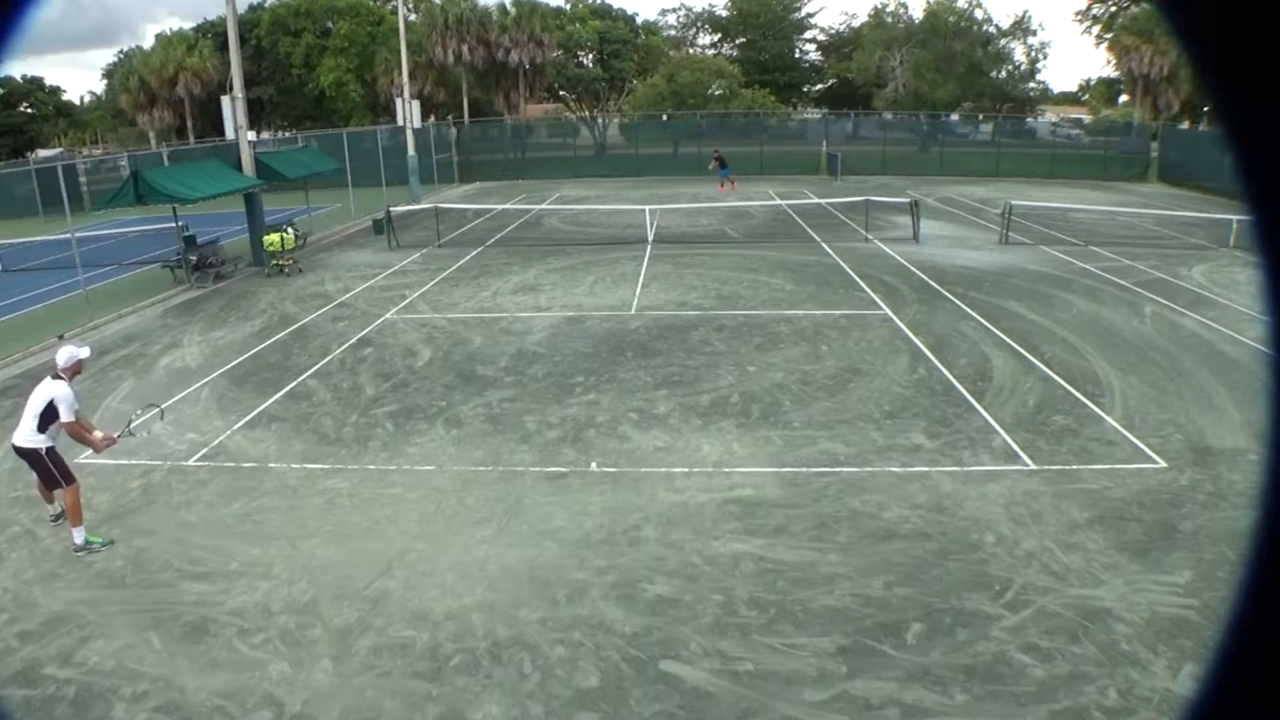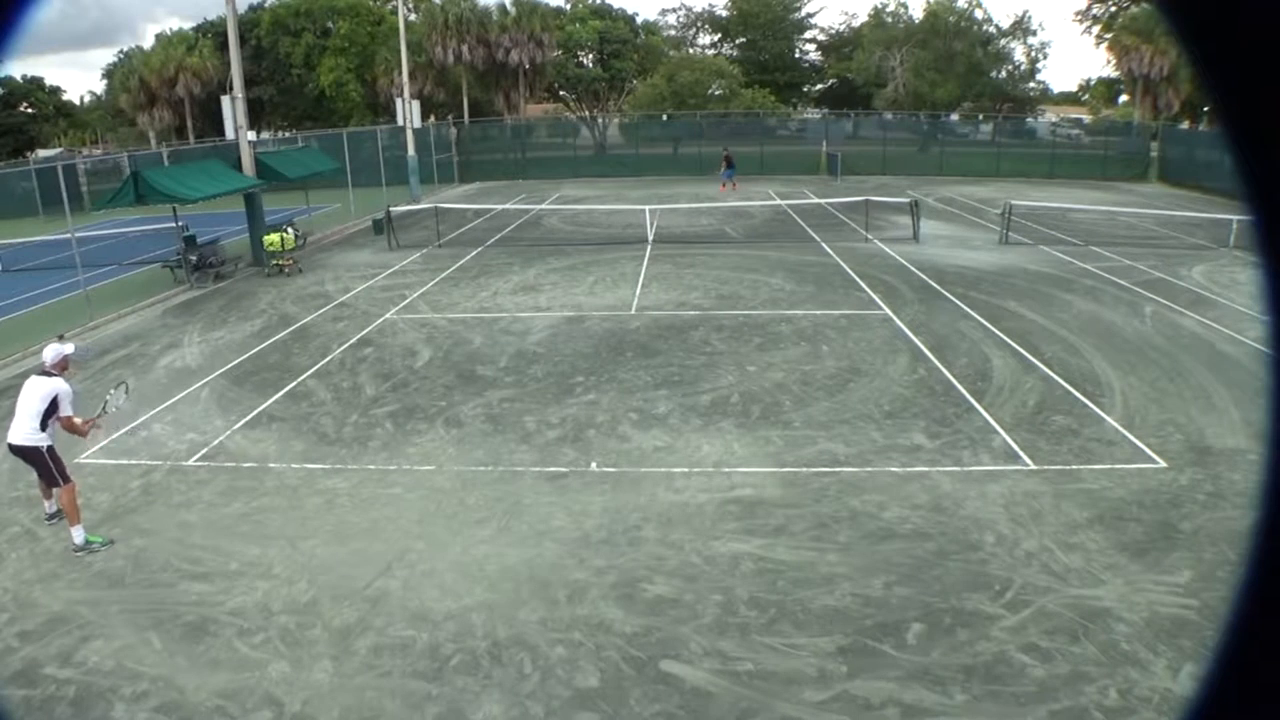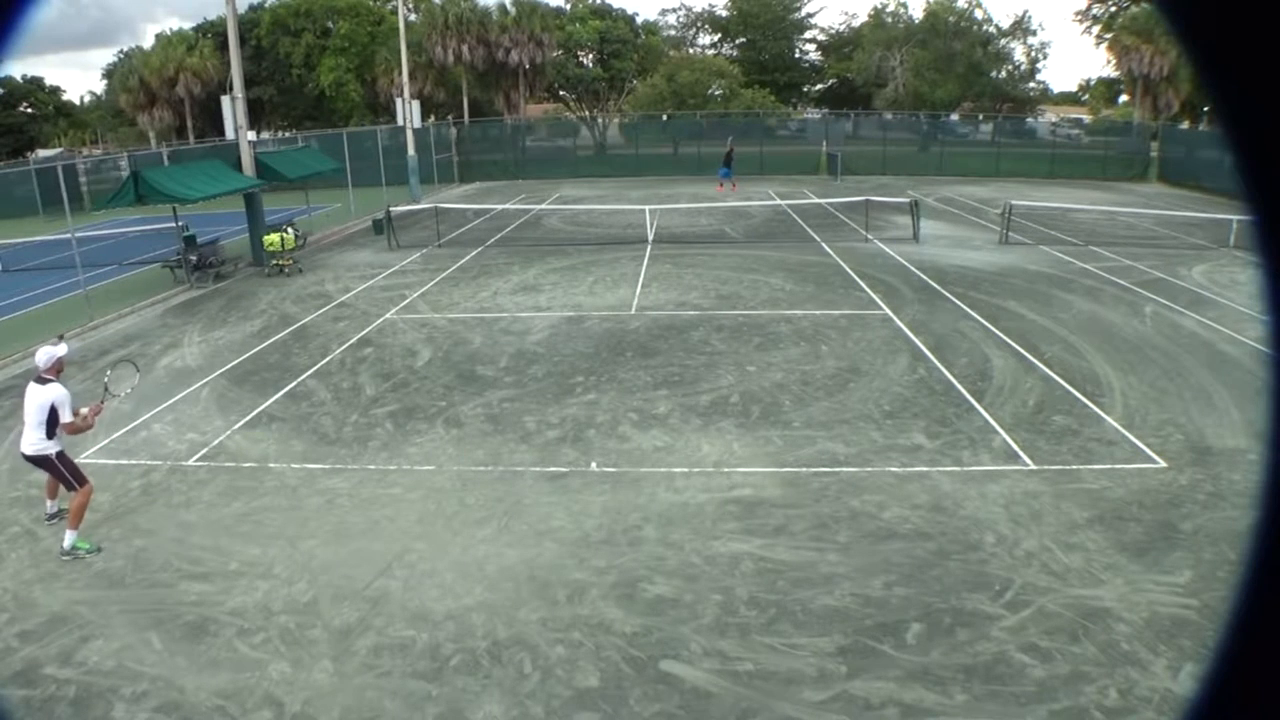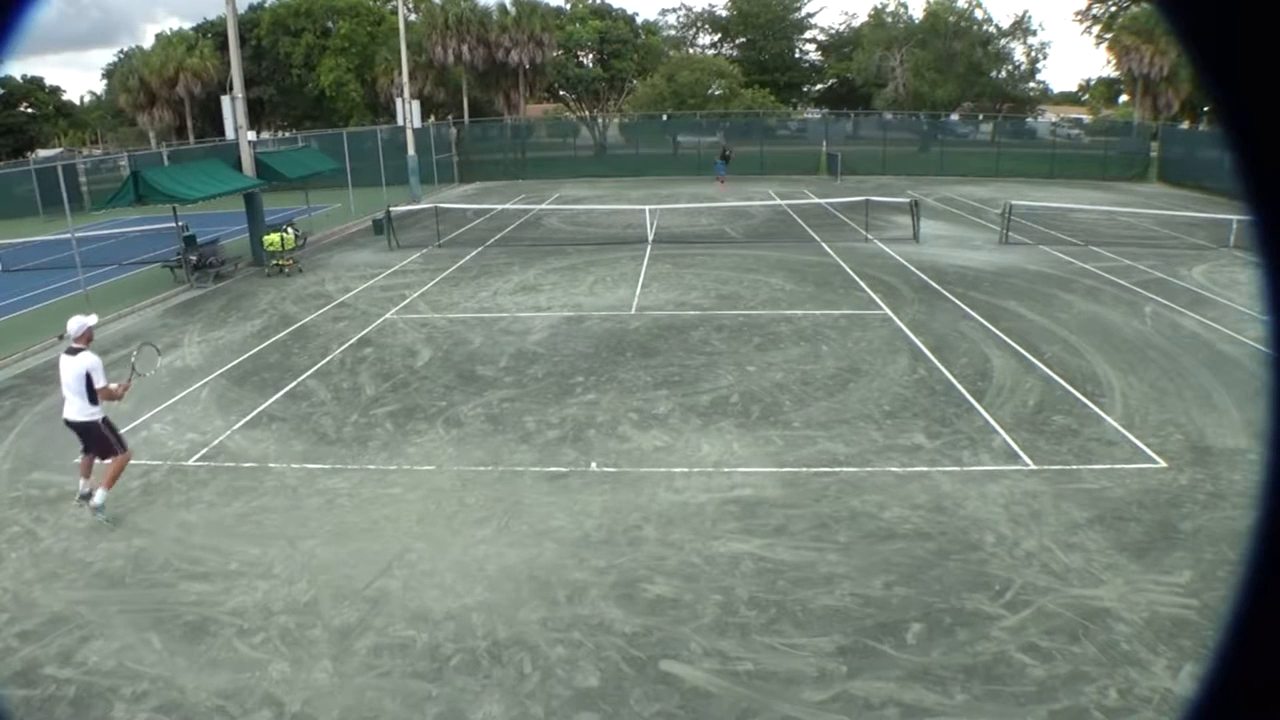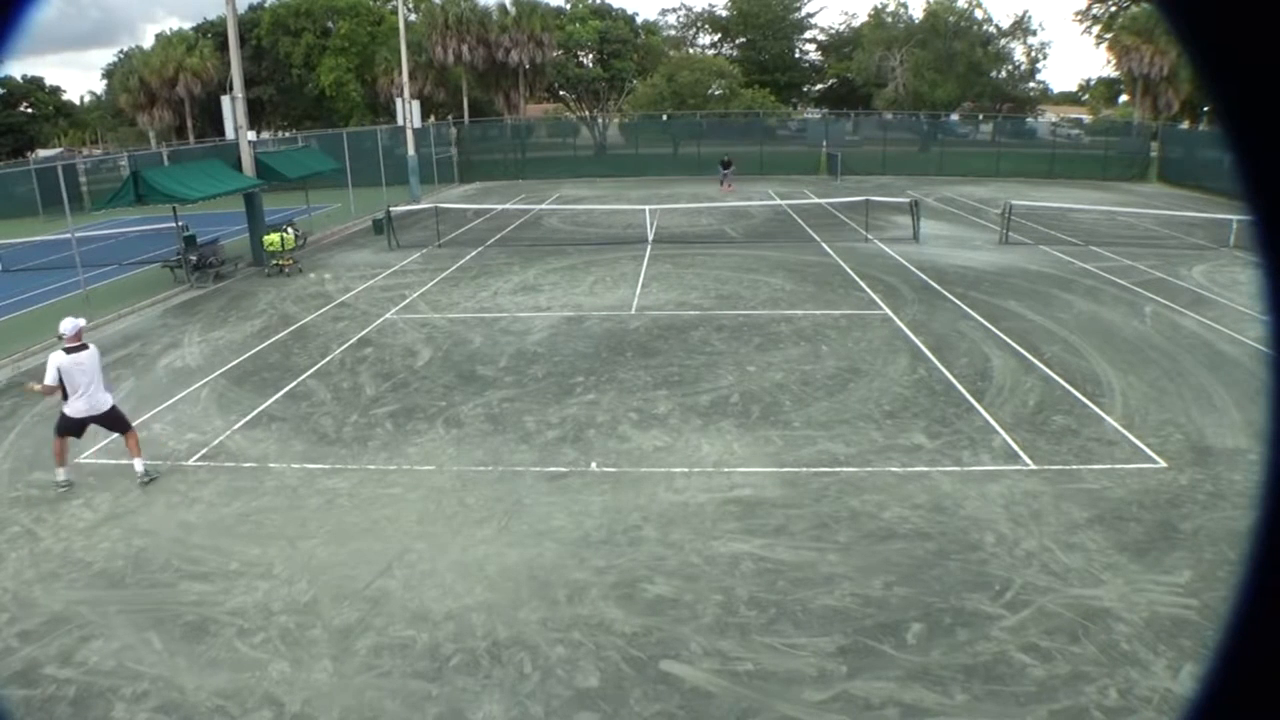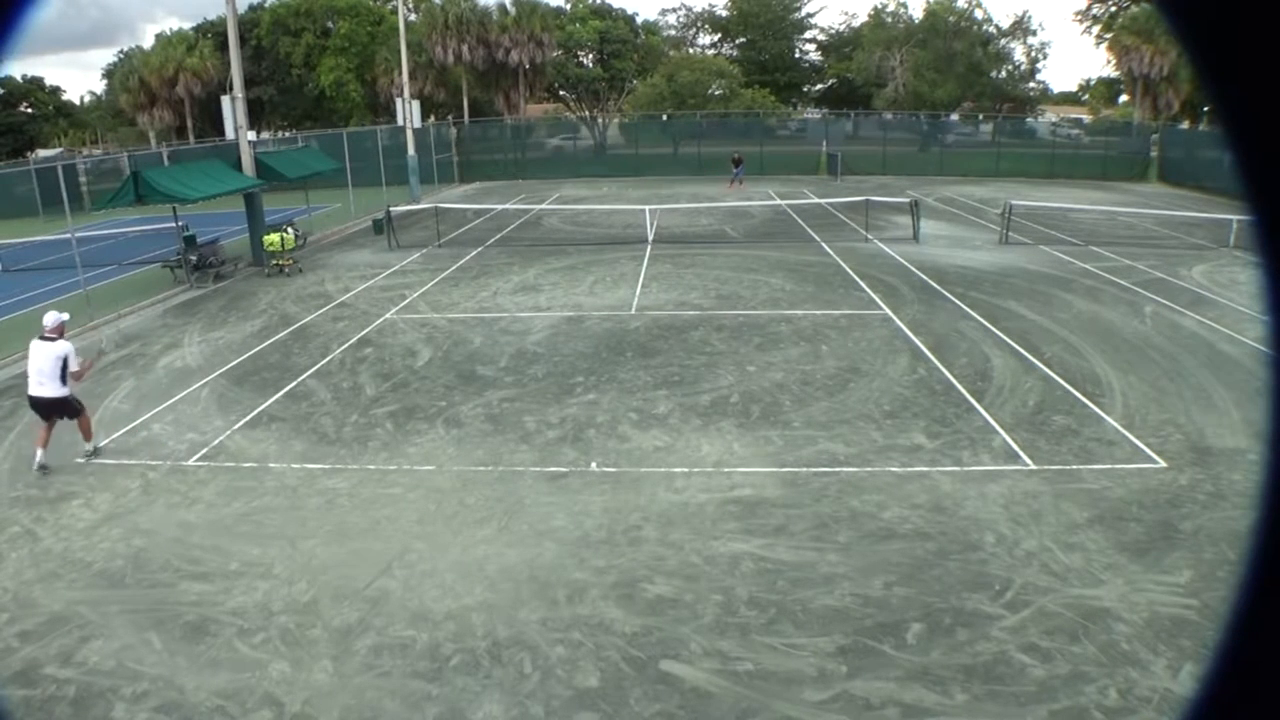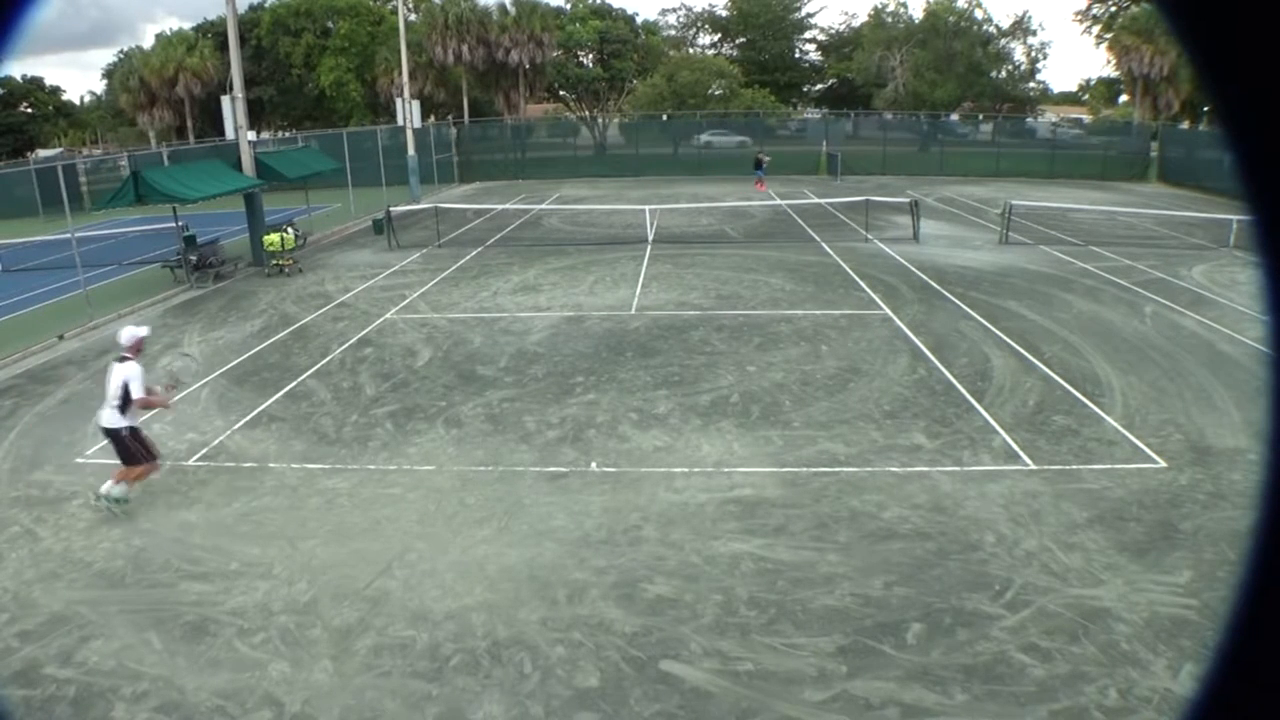
dt=0.7s
person 1, frame 1
left shoulder: (54, 382)
right shoulder: (63, 391)
left elbow: (75, 416)
right elbow: (71, 430)
left wrist: (98, 435)
right wrist: (94, 445)
left hip: (22, 440)
right hip: (35, 445)
left knee: (45, 476)
right knee: (71, 487)
left ankle: (55, 513)
right ankle: (80, 541)
person 1, frame 2
left shoulder: (34, 379)
right shoulder: (61, 386)
right elbow: (66, 425)
left wrist: (79, 422)
right wrist: (82, 431)
left hip: (15, 440)
right hip: (34, 443)
left knee: (45, 471)
right knee: (66, 486)
left ankle: (51, 511)
right ankle: (80, 541)
person 1, frame 3
left shoulder: (34, 385)
right shoulder: (58, 392)
right elbow: (70, 429)
left wrist: (83, 412)
right wrist: (88, 424)
left hip: (28, 447)
right hip: (45, 451)
left knee: (57, 469)
right knee: (84, 489)
left ankle: (52, 511)
right ankle: (69, 545)
person 1, frame 4
left shoulder: (65, 357)
right shoulder: (91, 360)
right elbow: (104, 394)
left wrist: (114, 387)
right wrist: (119, 393)
left hip: (70, 417)
right hip: (90, 419)
left knee: (90, 450)
right knee: (122, 456)
left ankle: (84, 491)
right ankle: (98, 502)
person 1, frame 5
left shoulder: (56, 358)
right shoulder: (93, 350)
left elbow: (49, 390)
left wrist: (36, 387)
left hip: (74, 412)
right hip: (103, 406)
left knee: (60, 437)
right knee: (129, 432)
left ankle: (62, 479)
right ankle: (141, 471)
person 1, frame 6
left shoulder: (34, 343)
right shoulder: (66, 347)
right elbow: (75, 376)
right wrist: (86, 367)
left hip: (34, 397)
right hip: (57, 397)
left knee: (50, 421)
right knee: (82, 414)
left ankle: (40, 460)
right ankle: (90, 449)
person 1, frame 7
left shoulder: (119, 363)
right shoulder: (133, 369)
right elbow: (141, 402)
left wrist: (157, 392)
right wrist: (162, 402)
left hip: (111, 421)
right hip: (119, 426)
left knee: (140, 462)
right knee: (150, 464)
left ankle: (109, 492)
right ankle: (110, 491)
